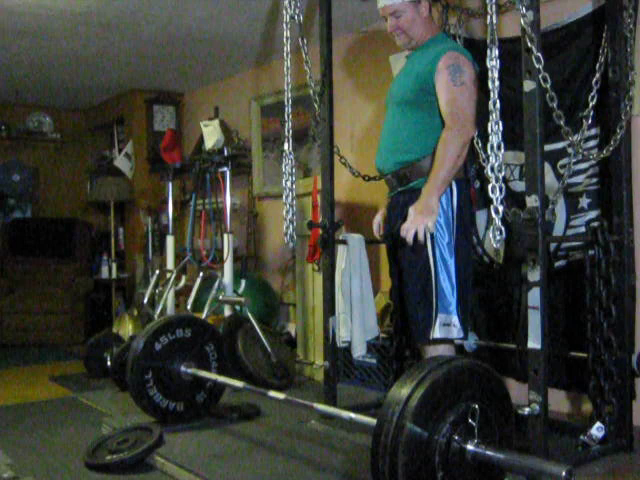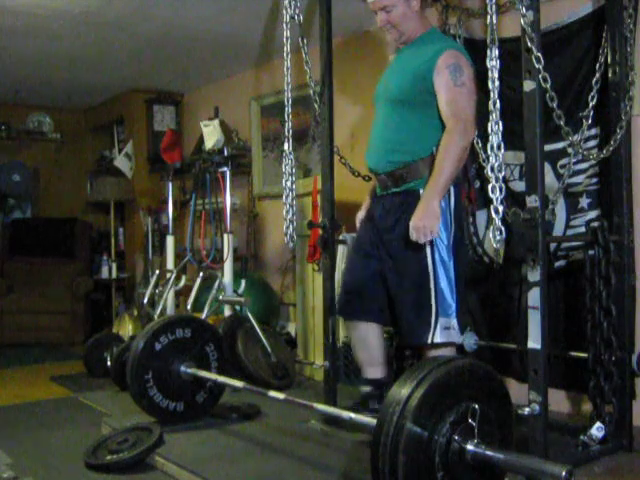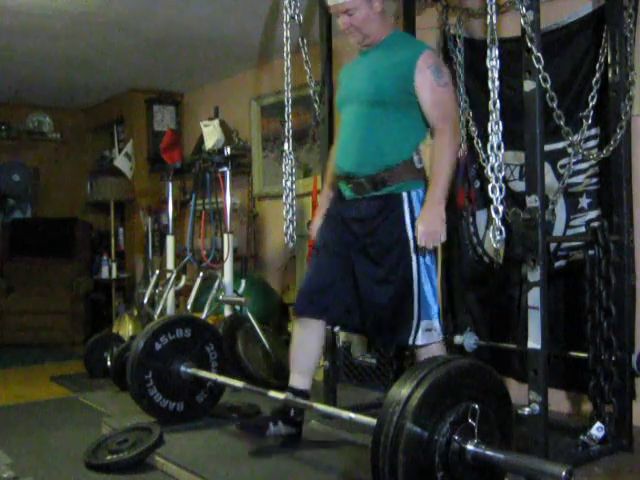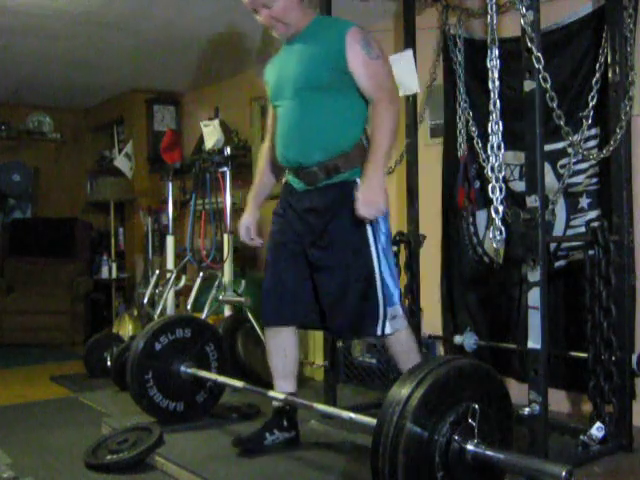
dt=0.4s
person 1, frame 1
left shoulder: (449, 59)
right shoulder: (413, 63)
left elbow: (460, 130)
left wrist: (426, 201)
left hip: (432, 198)
right hip: (403, 198)
left knee: (434, 314)
right knee: (411, 314)
person 1, frame 2
left shoulder: (445, 57)
right shoulder: (397, 62)
left elbow: (460, 130)
left wrist: (431, 202)
right wrist: (370, 199)
left hip: (420, 196)
right hip: (385, 199)
left knee: (431, 314)
right knee: (354, 301)
right ankle: (376, 394)
person 1, frame 3
left shoulder: (418, 58)
right shoulder: (351, 70)
left elbow: (446, 132)
left wrist: (433, 206)
right wrist: (324, 204)
left hip: (396, 202)
right hip: (347, 203)
left knee: (415, 317)
right knee: (312, 304)
right ankle: (290, 412)
person 1, frame 4
left shoulder: (345, 38)
right shoulder: (275, 66)
left elbow: (385, 102)
left wrist: (373, 175)
right wrist: (253, 204)
left hip: (347, 189)
right hip: (295, 197)
left knee: (376, 304)
right knee: (277, 307)
right ankle: (285, 418)
